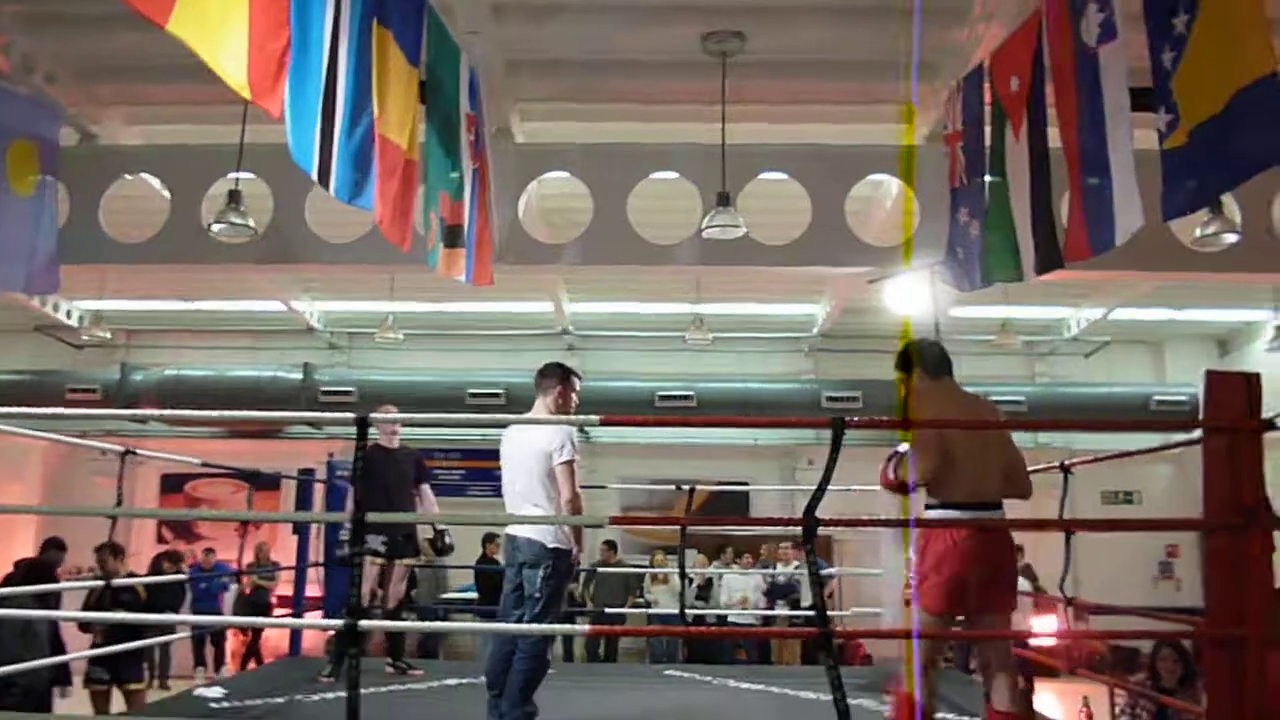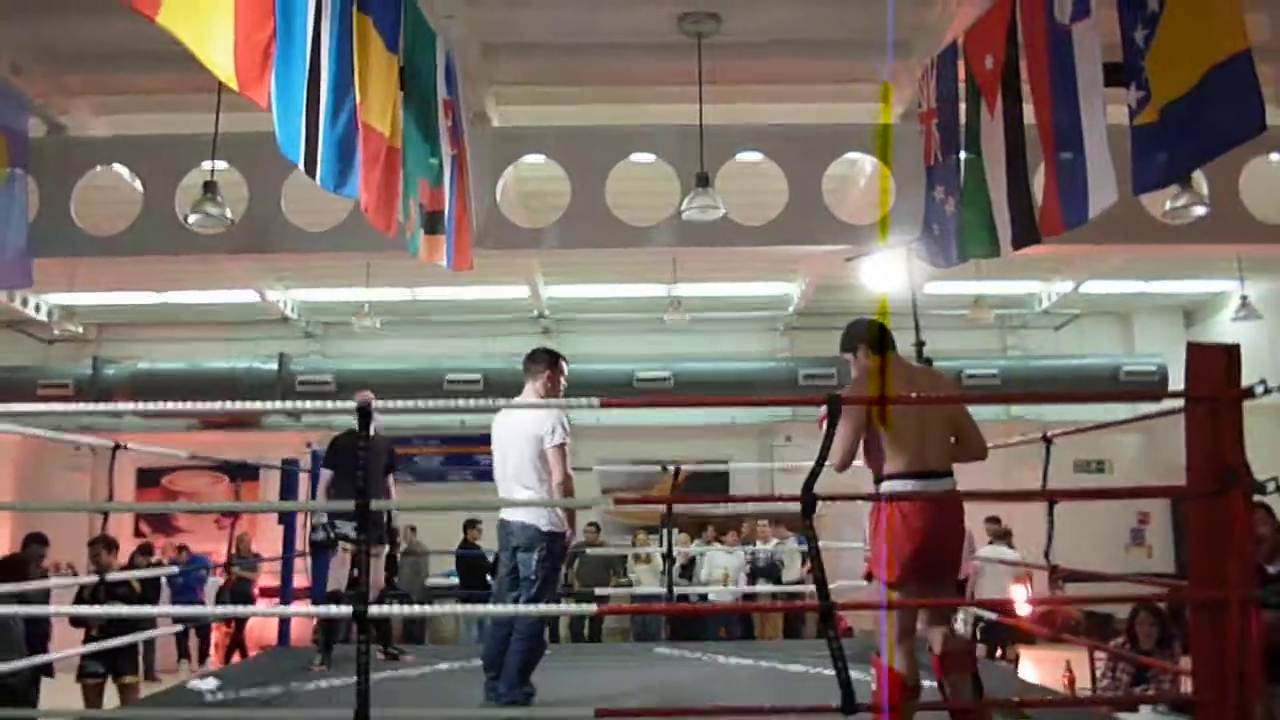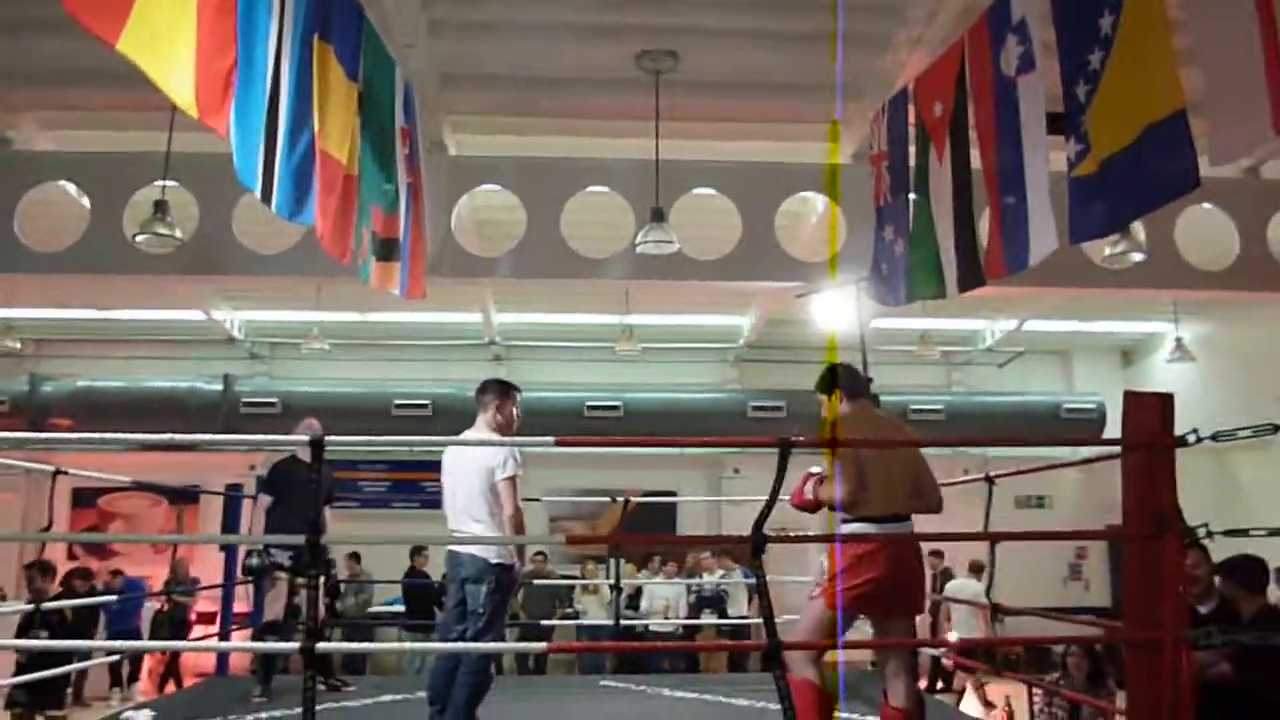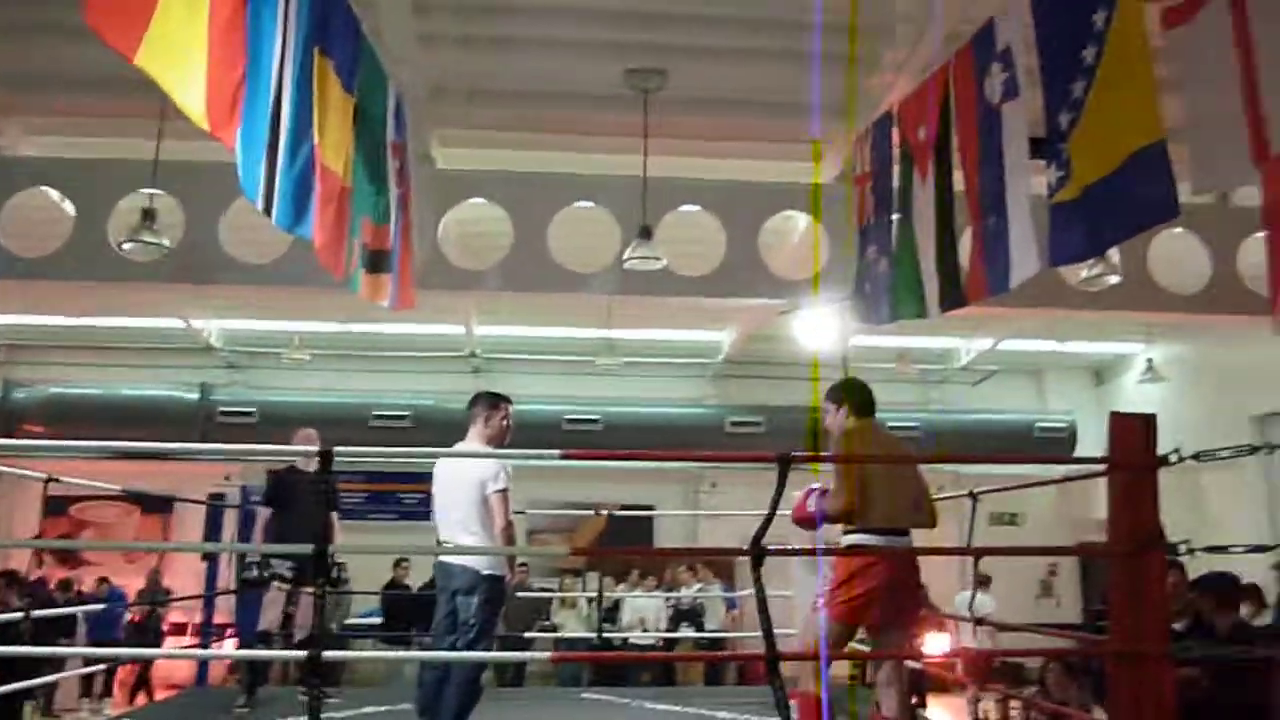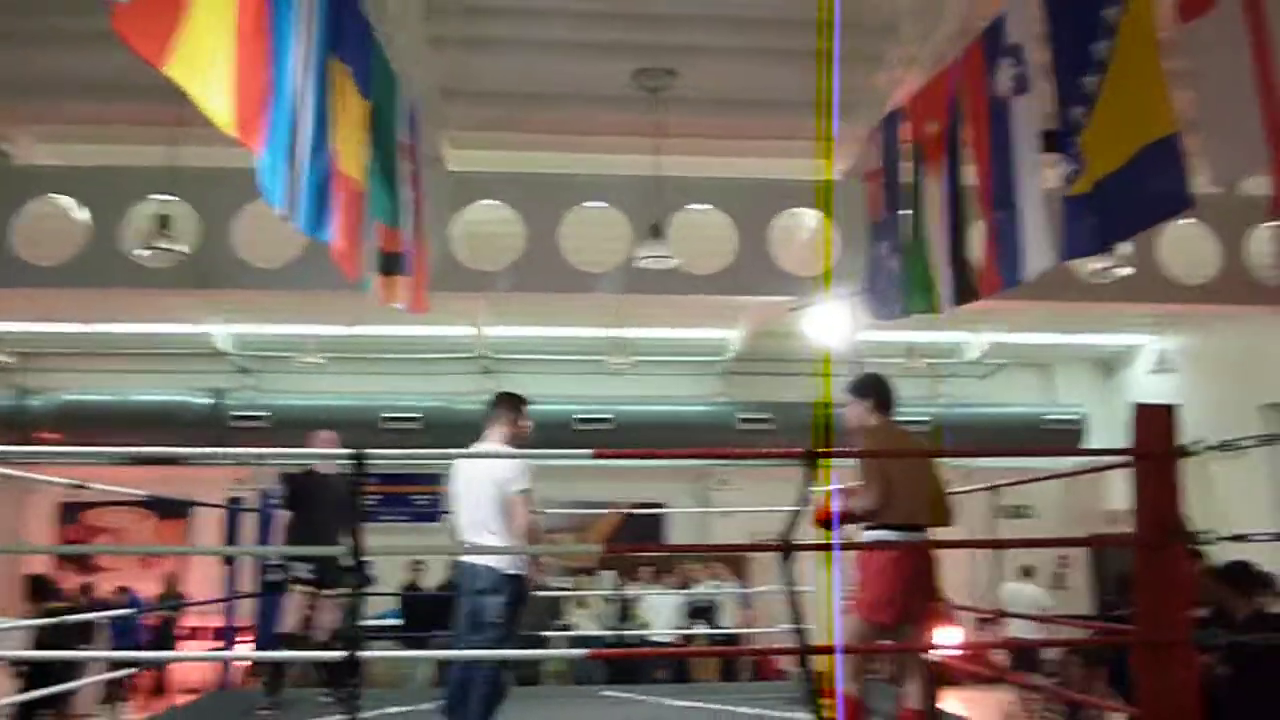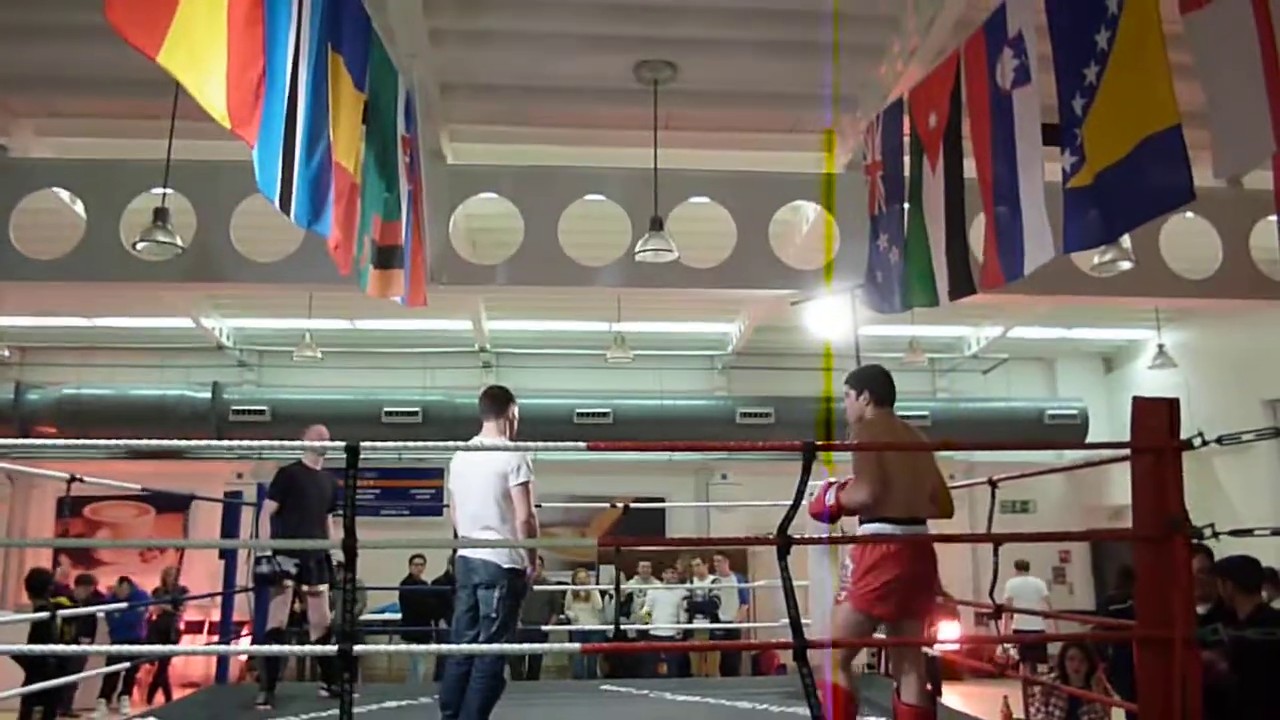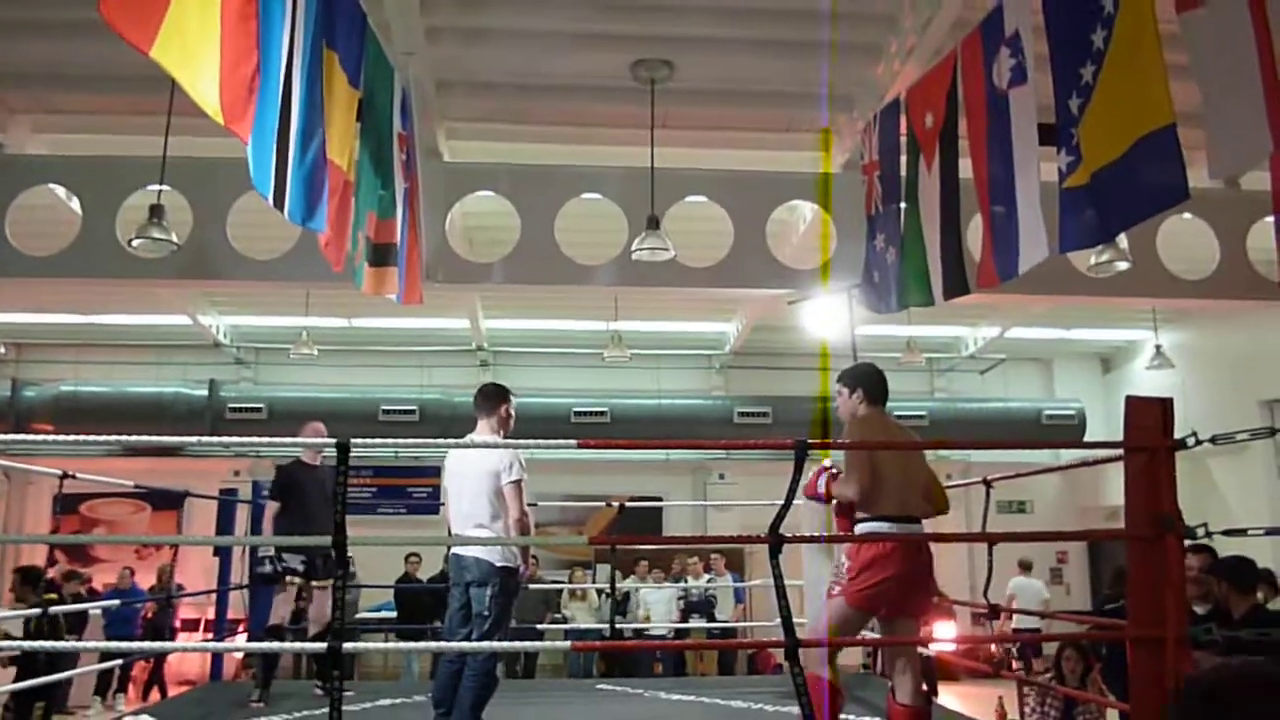
dt=0.5s
person 1, frame 1
left shoulder: (924, 403)
right shoulder: (988, 411)
left elbow: (921, 471)
right elbow: (1021, 487)
left wrist: (896, 468)
left hip: (950, 538)
right hip: (994, 539)
left knee: (916, 664)
right knee: (999, 667)
person 1, frame 2
left shoulder: (868, 384)
right shoulder: (938, 380)
left elbow: (839, 460)
right elbow: (977, 448)
left wrist: (838, 420)
left hip: (902, 509)
right hip: (946, 505)
left knee: (895, 635)
right knee: (939, 624)
person 1, frame 3
left shoulder: (844, 425)
right shoulder: (901, 431)
left elbow: (844, 493)
right elbow: (932, 500)
left wrist: (815, 489)
left hip: (862, 548)
right hip: (903, 548)
left knee: (800, 652)
right knee: (896, 669)
person 1, frame 4
left shoulder: (848, 438)
right shoulder: (900, 449)
left elbow: (844, 501)
right elbow: (928, 517)
left wrist: (816, 505)
left hip: (863, 560)
right hip: (901, 562)
left knee: (807, 666)
right knee: (890, 677)
person 1, frame 5
left shoulder: (871, 438)
right shoulder: (916, 446)
left elbow: (873, 499)
right elbow: (942, 514)
left wrist: (840, 507)
left hip: (886, 555)
right hip: (917, 555)
left knee: (847, 664)
right knee: (911, 666)
person 1, frame 6
left shoulder: (866, 429)
right shoulder: (917, 439)
left elbow: (866, 492)
right elbow: (944, 506)
left wrist: (834, 499)
left hip: (883, 551)
right hip: (919, 551)
left knee: (835, 657)
right knee: (909, 664)
person 1, frame 7
left shoulder: (859, 426)
right shoulder: (907, 438)
left elbow: (855, 489)
right elbow: (938, 503)
left wrist: (824, 484)
left hip: (877, 549)
right hip: (913, 550)
left knee: (817, 650)
right knee: (903, 664)
person 2, frame 1
left shoulder: (511, 432)
right shoulder: (559, 432)
right elbow: (569, 497)
right wrist: (577, 542)
left hip: (515, 537)
right hip: (548, 543)
left knee: (509, 625)
right knee: (535, 633)
person 2, frame 2
left shoulder: (501, 417)
right shoulder: (550, 416)
right elbow: (560, 480)
right wrist: (571, 523)
left hip: (508, 522)
right hip: (541, 525)
left knee: (504, 608)
right knee: (530, 615)
left ankle: (495, 689)
right ankle: (512, 693)
person 2, frame 3
left shoulder: (452, 448)
right shoulder: (501, 449)
right elbow: (511, 513)
right wrist: (520, 556)
left hip: (457, 553)
right hip: (491, 558)
left knee: (451, 639)
right knee: (478, 645)
person 2, frame 4
left shoulder: (444, 460)
right shoulder: (492, 462)
right elbow: (502, 525)
right wrist: (510, 566)
left hip: (447, 564)
right hip: (482, 569)
left knee: (441, 648)
right knee: (469, 654)
person 2, frame 5
left shoulder: (464, 461)
right shoulder: (513, 462)
right elbow: (524, 524)
right wrist: (532, 565)
left hip: (469, 564)
right hip: (504, 569)
left knee: (466, 648)
right knee: (492, 654)
person 2, frame 6
left shoulder: (460, 456)
right shoulder: (513, 456)
right elbow: (525, 518)
right wrist: (532, 560)
left hip: (466, 560)
right hip: (502, 563)
left knee: (462, 645)
right knee: (490, 651)
person 2, frame 7
left shoulder: (454, 454)
right shoulder: (505, 454)
right elbow: (517, 516)
right wrist: (525, 558)
left hip: (459, 557)
right hip: (494, 560)
left knee: (455, 643)
right knee: (483, 649)
person 3, frame 1
left shoulder: (412, 457)
right shoulder: (367, 456)
left elbow: (425, 494)
right elbow: (353, 498)
left wrist: (440, 528)
right wrist: (346, 536)
left hip: (405, 534)
right hip: (375, 533)
left knee: (396, 600)
right knee: (362, 597)
left ankle: (395, 658)
right ankle: (336, 659)
person 3, frame 2
left shoulder: (385, 445)
right shoulder: (341, 442)
right elbow: (324, 482)
left wrist: (393, 521)
right wrist: (319, 519)
left hip: (375, 521)
right hip: (344, 519)
left knee: (377, 586)
right knee: (337, 585)
left ankle: (385, 645)
right ankle: (324, 649)
person 3, frame 3
left shoulder: (324, 474)
right shoulder: (281, 468)
right elbow: (262, 507)
left wrist: (327, 552)
right wrist: (257, 547)
right hip: (281, 548)
left knee: (317, 615)
right knee: (274, 614)
left ankle: (326, 675)
right ankle: (263, 680)
person 3, frame 4
left shoulder: (326, 482)
right shoulder: (281, 477)
left elbow: (332, 522)
right elbow: (263, 518)
left hip: (314, 561)
right hip: (283, 557)
left knee: (306, 626)
right knee: (269, 624)
right ankle: (249, 689)
person 3, frame 5
left shoulder: (345, 484)
right shoulder: (300, 480)
left elbow: (354, 523)
right elbow: (285, 521)
left wrist: (361, 558)
left hip: (333, 563)
right hip: (303, 561)
left knee: (328, 628)
right knee: (290, 626)
left ankle: (335, 685)
right ankle: (272, 691)
person 3, frame 6
left shoulder: (329, 481)
right shoulder: (288, 473)
right elbow: (266, 514)
left wrist: (331, 558)
right wrist: (264, 552)
left hip: (315, 558)
right hip: (286, 556)
left knee: (322, 623)
right knee: (277, 623)
left ankle: (329, 682)
right ankle: (266, 688)
person 3, frame 7
left shoulder: (331, 476)
right shoulder: (287, 472)
left elbow: (337, 517)
right elbow: (270, 515)
right wrist: (266, 553)
left hip: (322, 555)
right hip: (292, 553)
left knee: (321, 621)
right knee: (279, 620)
left ankle: (324, 680)
right ankle: (262, 685)
